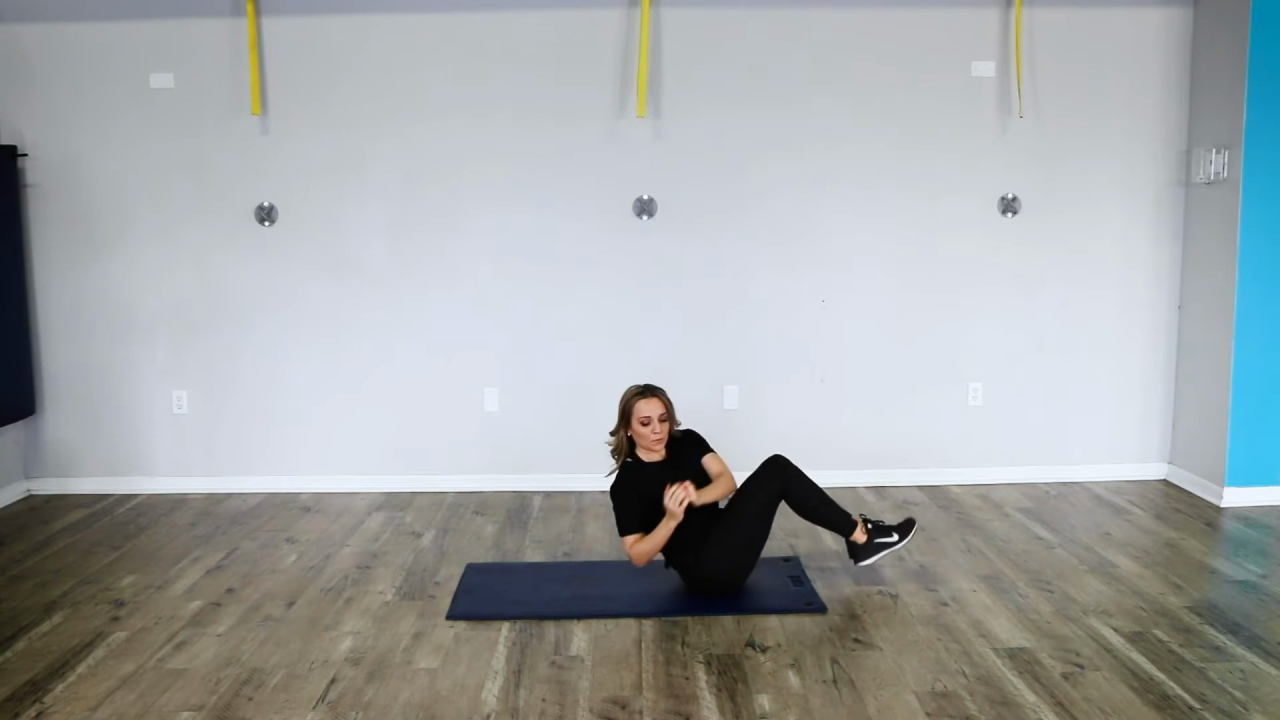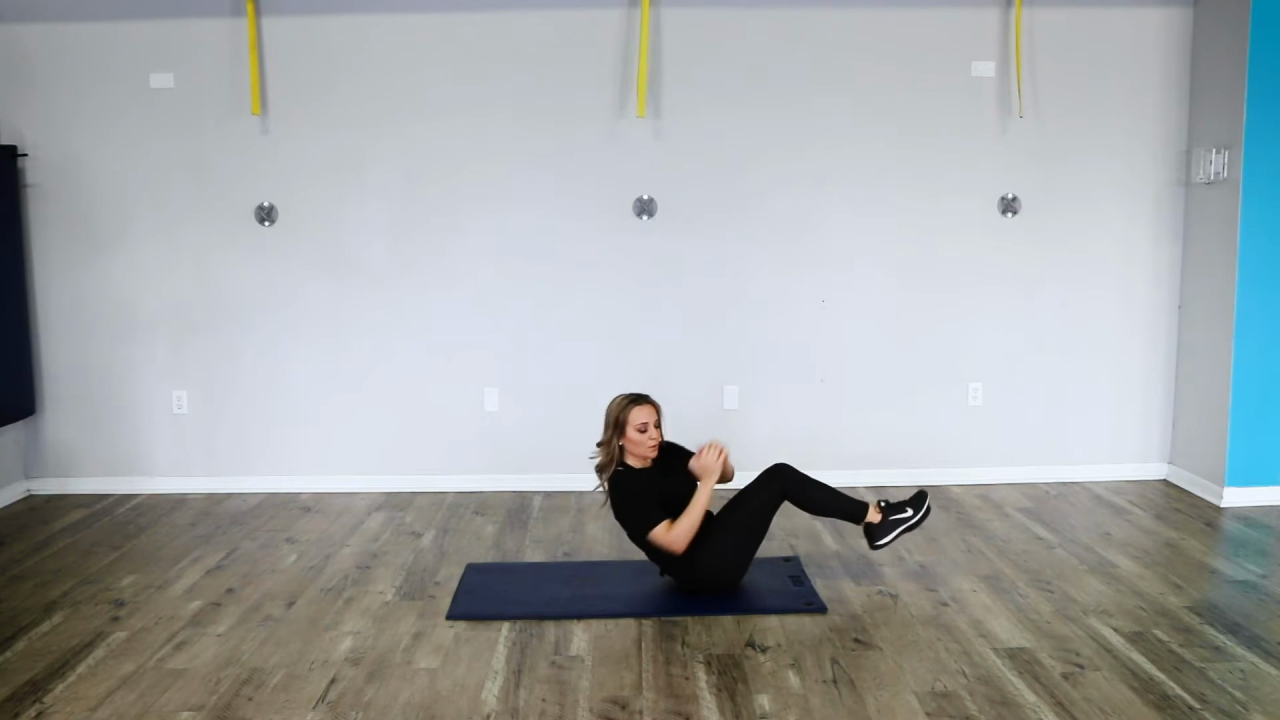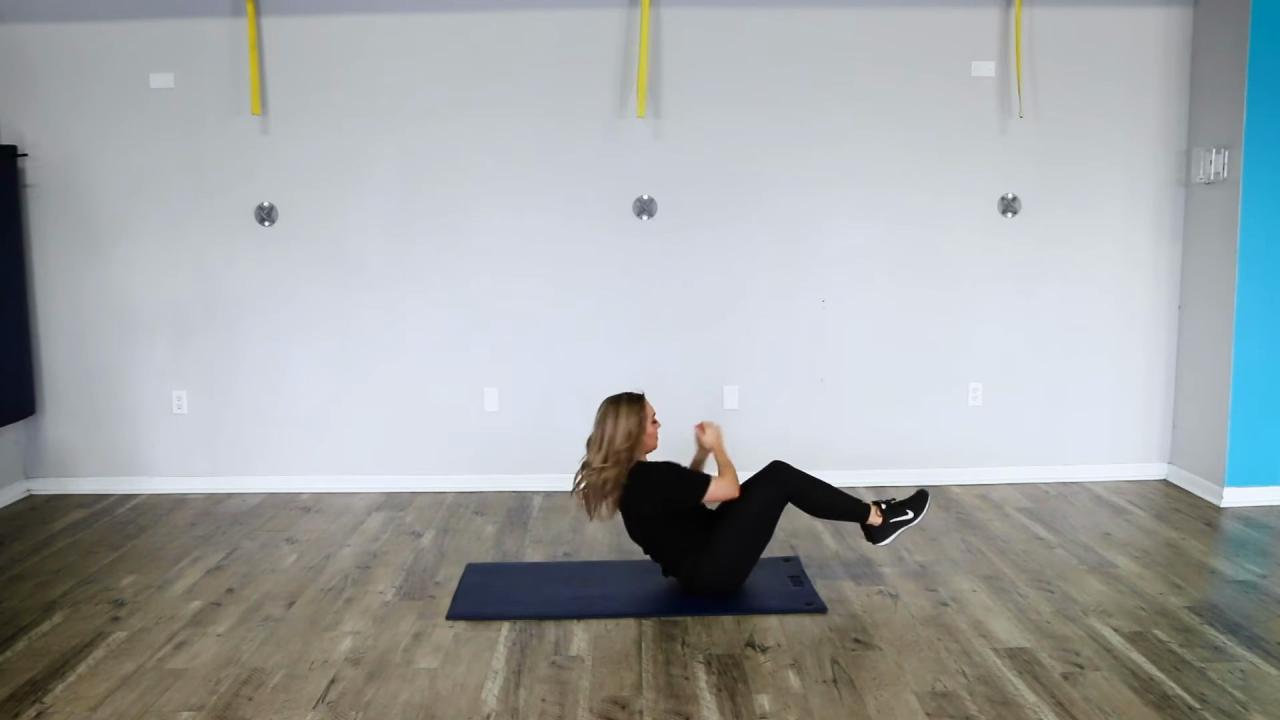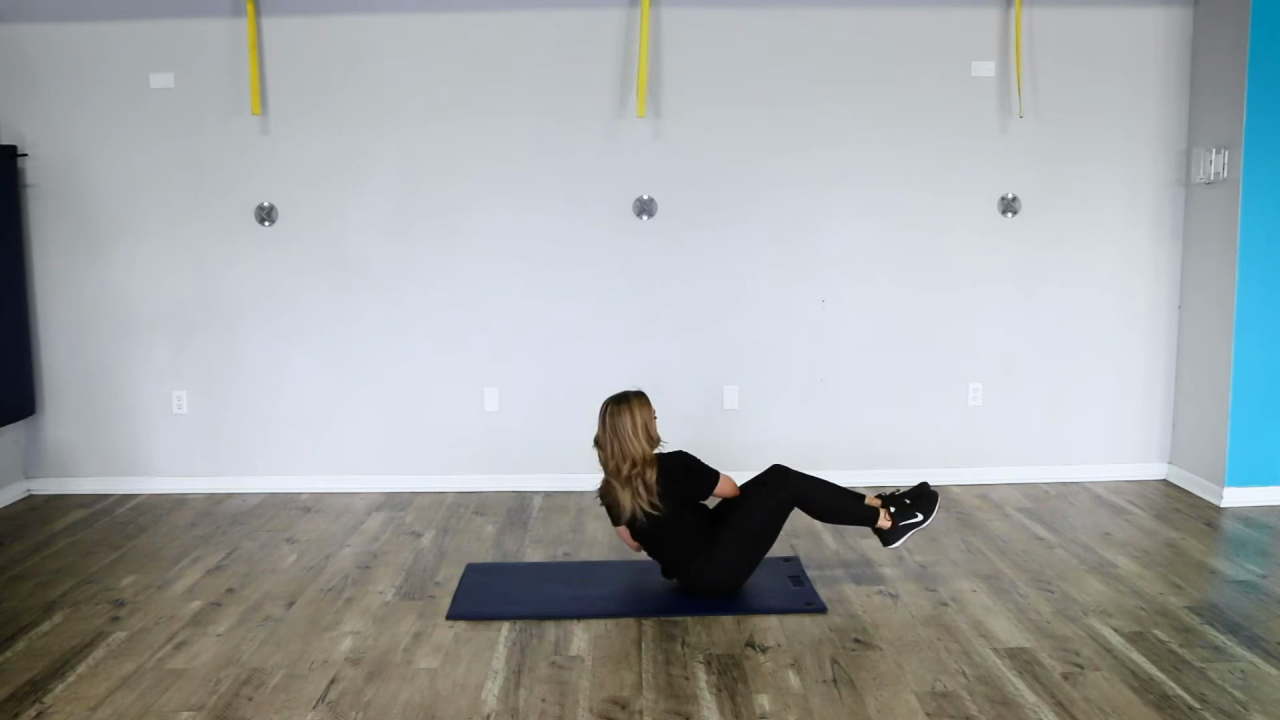
dt=0.3s
person 1, frame 1
left shoulder: (685, 442)
right shoulder: (627, 484)
left elbow: (728, 482)
right elbow: (638, 556)
left wrist: (697, 497)
right wrist: (672, 517)
left hip: (720, 538)
right hip: (706, 569)
left knee: (777, 466)
right knee: (776, 476)
left ankle: (859, 531)
right ankle: (861, 539)
person 1, frame 2
left shoulder: (663, 453)
right shoulder: (627, 488)
left elbow: (722, 475)
right elbow: (675, 543)
left wrist: (719, 464)
right wrist: (708, 481)
left hip: (710, 547)
right hip: (702, 570)
left knee: (780, 473)
right knee: (777, 480)
left ankle: (875, 518)
right ankle: (877, 519)
person 1, frame 3
left shoulder: (631, 474)
right shoulder: (655, 478)
right elbow: (730, 489)
left wrist: (701, 454)
right wrist: (717, 448)
left hip: (702, 548)
right hip: (709, 570)
left knee: (777, 470)
right knee: (781, 482)
left ankle: (872, 513)
right ankle: (876, 520)
person 1, frame 4
left shoulder: (612, 487)
right shoulder: (674, 466)
left elbow: (633, 542)
right elbow: (730, 488)
left hip: (703, 548)
right hip: (710, 571)
left knee: (778, 476)
right knee: (790, 488)
left ankle: (878, 504)
right ankle: (886, 522)
